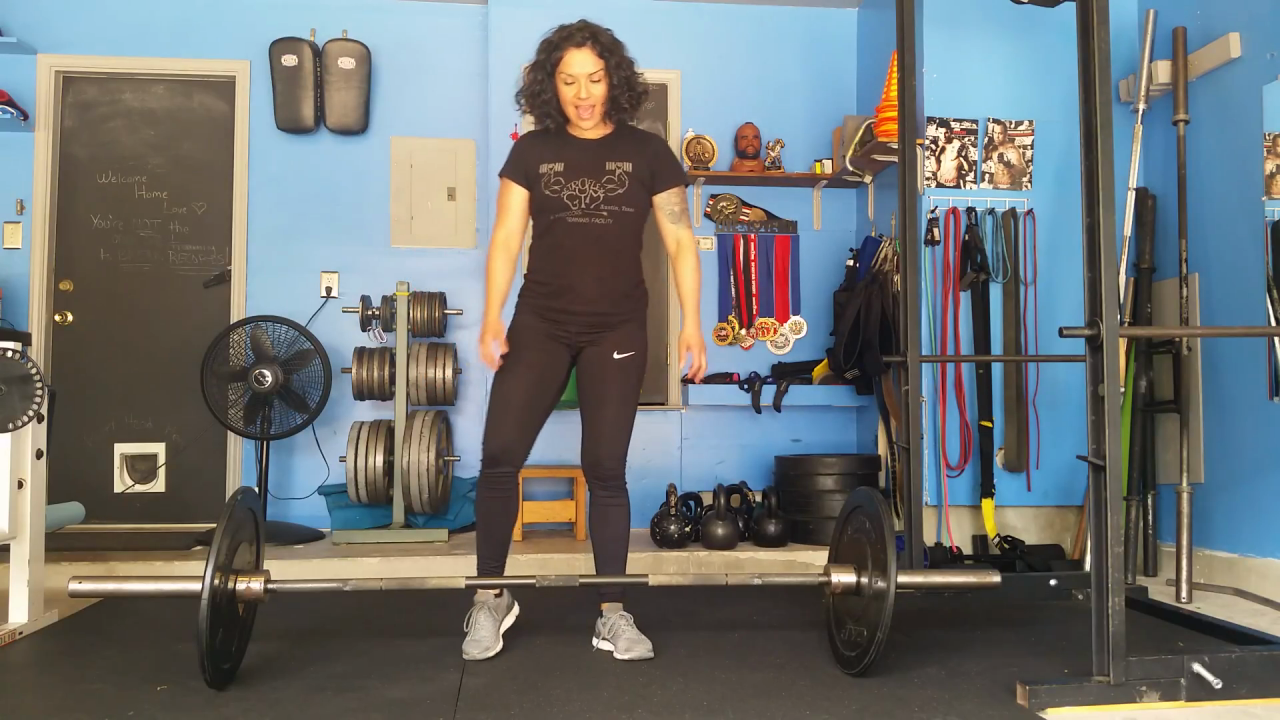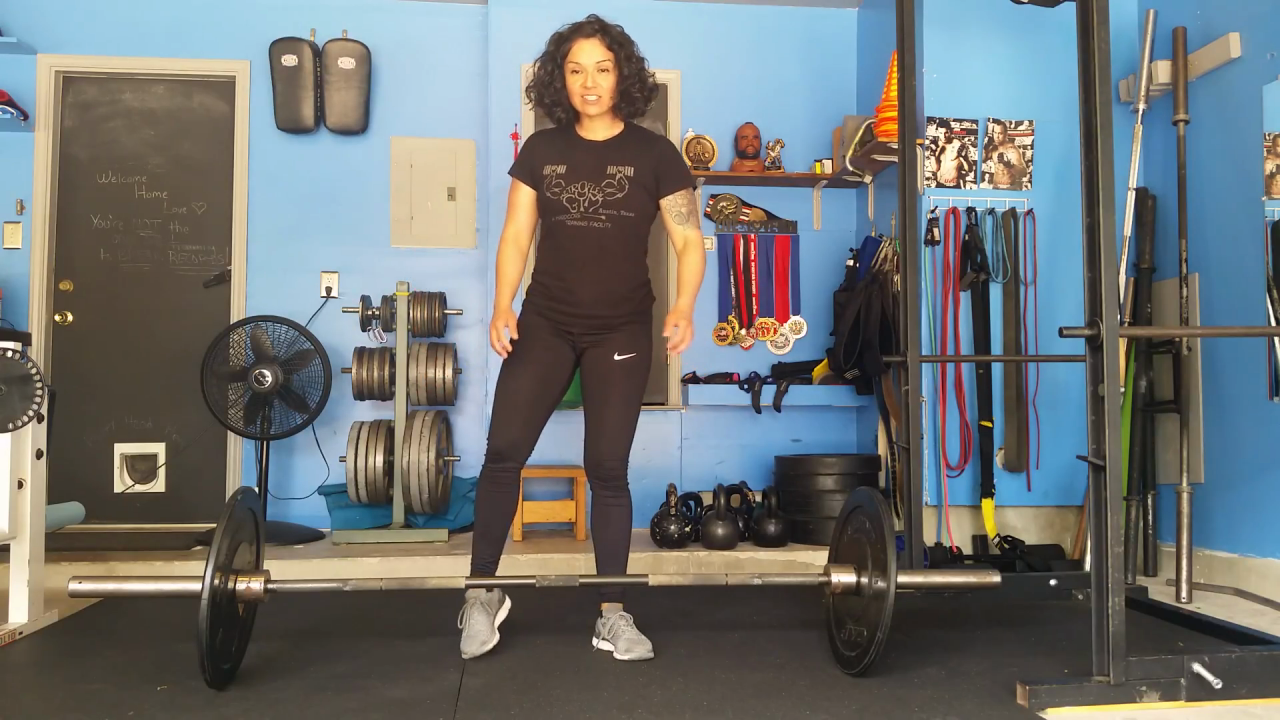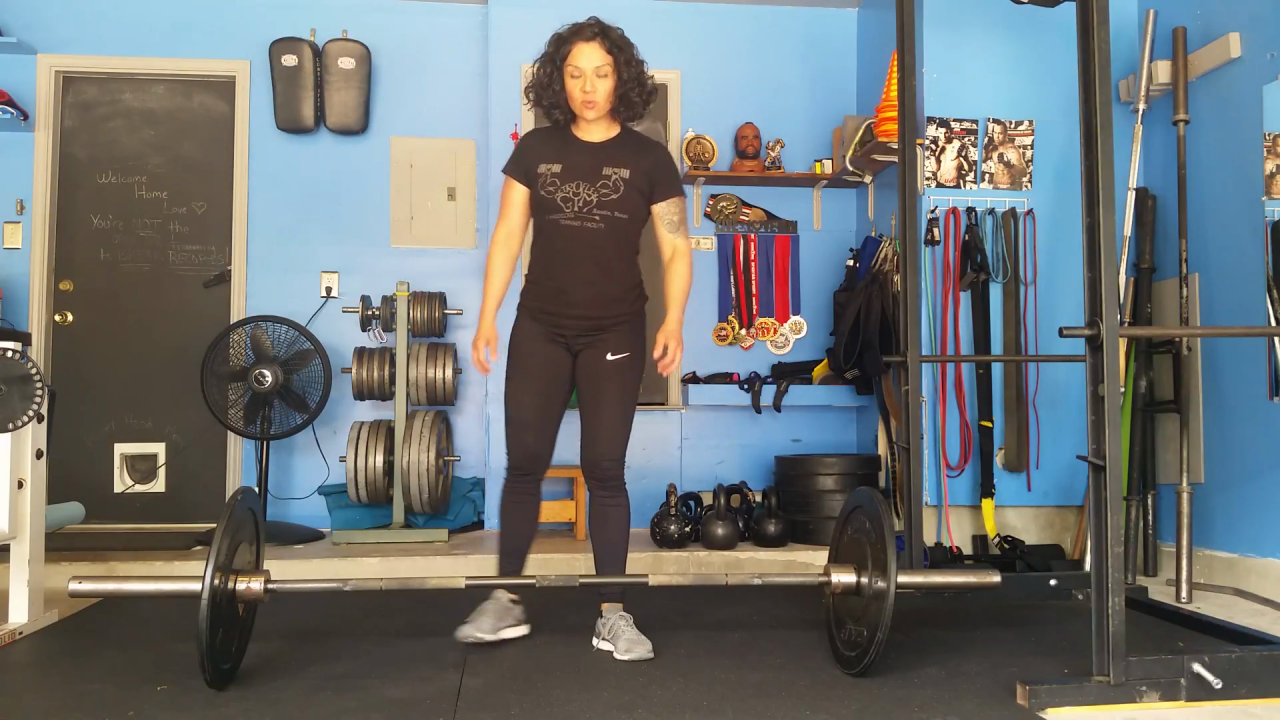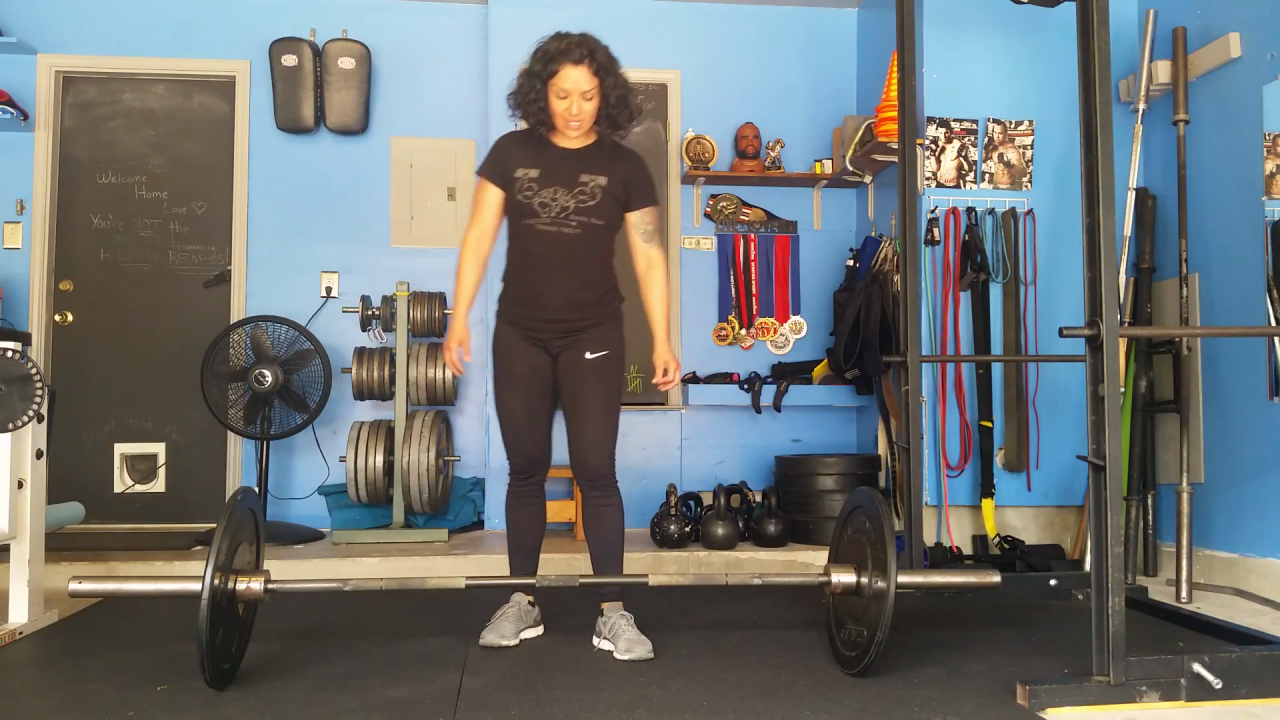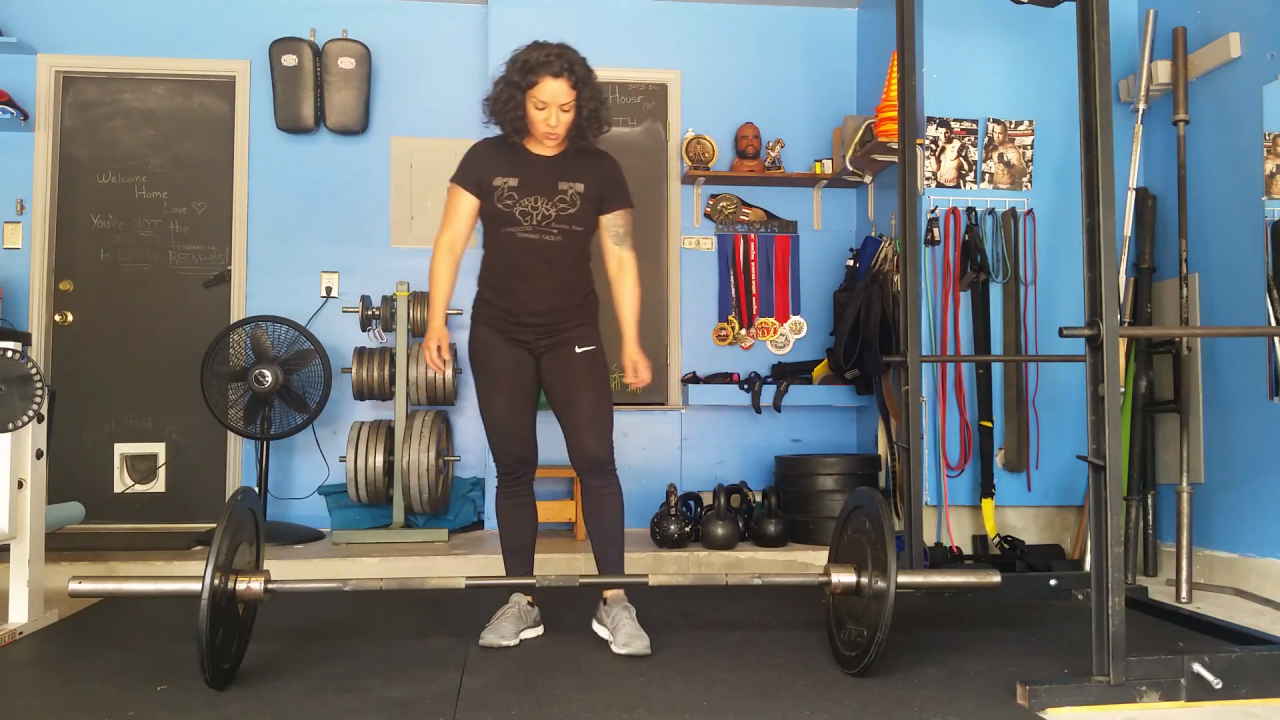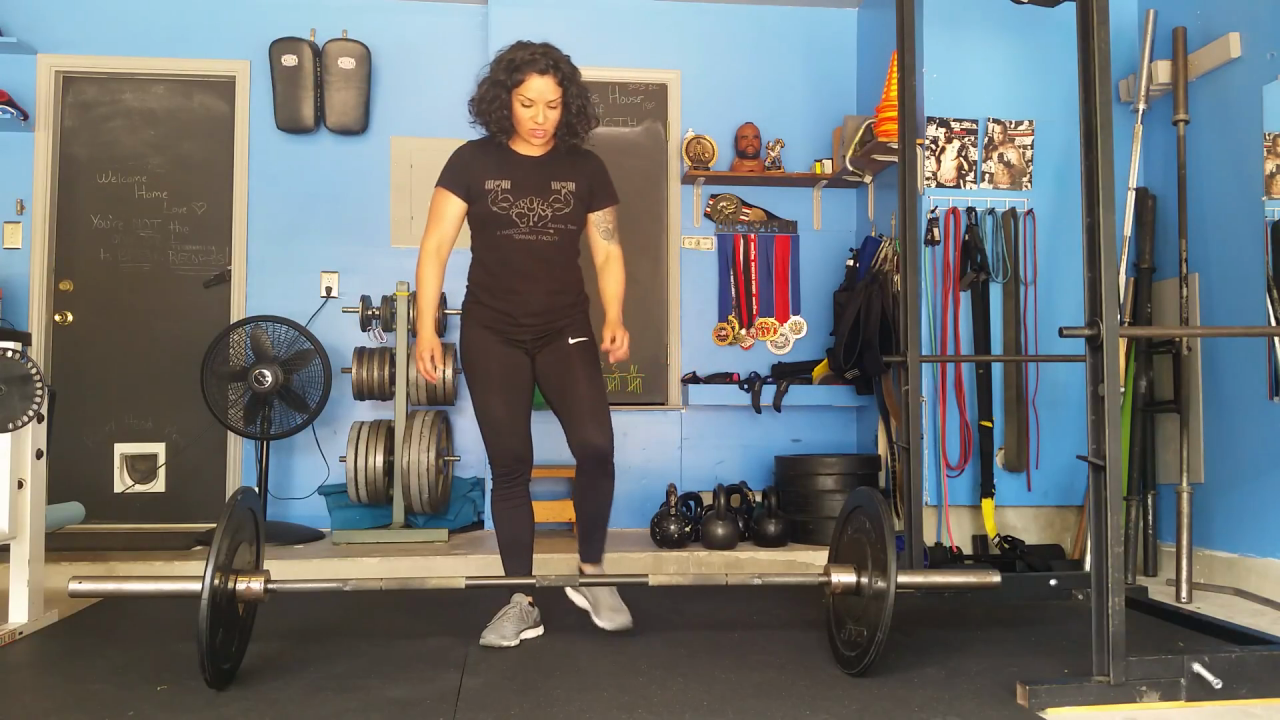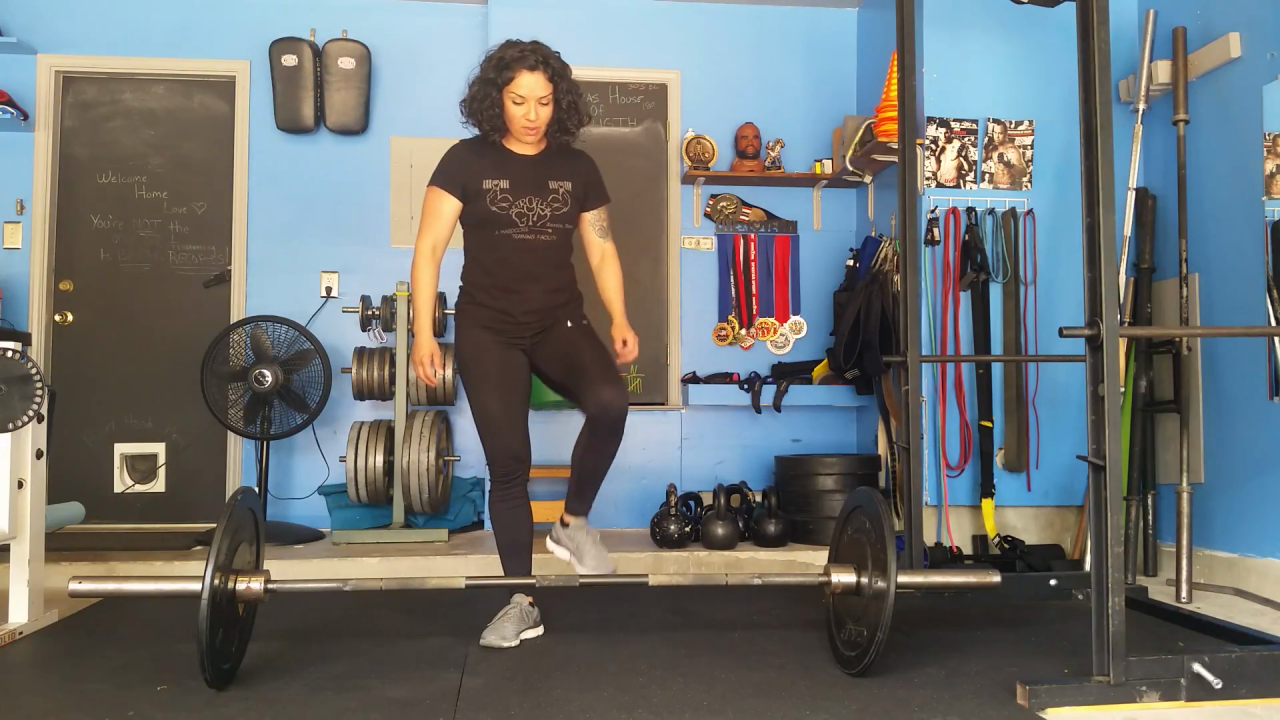
dt=0.2s
person 1, frame 1
left shoulder: (647, 151)
right shoulder: (532, 151)
left elbow: (680, 241)
right elbow: (506, 238)
left wrist: (692, 323)
right wrist: (491, 317)
left hip: (617, 330)
right hip: (540, 324)
left knee: (605, 470)
right knee: (500, 455)
left ankle: (612, 612)
right ankle: (491, 595)
person 1, frame 2
left shoulder: (655, 153)
right shoulder: (540, 149)
left elbow: (688, 240)
right elbow: (516, 235)
left wrist: (683, 304)
right wrist: (502, 306)
left hip: (620, 330)
right hip: (545, 323)
left knee: (607, 470)
right knee: (503, 451)
left ankle: (612, 613)
right ankle: (482, 593)
person 1, frame 3
left shoulder: (648, 157)
right shoulder: (535, 149)
left elbow: (676, 250)
right elbow: (508, 235)
left wrist: (672, 322)
right wrist: (487, 317)
left hip: (615, 331)
right hip: (539, 327)
left knee: (604, 470)
right knee: (526, 464)
left ankle: (612, 613)
right ankle: (506, 599)
person 1, frame 4
left shoulder: (624, 166)
right shoulder: (511, 152)
left elbow: (650, 259)
right elbow: (479, 237)
left wrist: (662, 340)
right wrist: (459, 319)
left hip: (592, 334)
right hip: (519, 332)
left knee: (595, 468)
right knee: (526, 467)
left ankle: (612, 612)
right ankle: (523, 600)
person 1, frame 5
left shoulder: (599, 169)
right shoulder: (486, 159)
left elbow: (620, 259)
right elbow: (451, 242)
left wrist: (631, 341)
right wrist: (436, 320)
left hip: (572, 333)
right hip: (499, 335)
left knee: (595, 459)
right knee: (514, 466)
left ankle: (613, 602)
right ankle: (522, 601)
person 1, frame 6
left shoulder: (585, 168)
right shoulder: (472, 162)
left elbow: (608, 253)
right elbow: (435, 247)
left wrist: (613, 319)
right wrist: (426, 328)
left hip: (564, 328)
right hip: (491, 333)
left knee: (595, 444)
right knee: (510, 465)
left ankle: (590, 576)
right ankle: (521, 602)
person 1, frame 7
left shoulder: (577, 167)
right shoulder: (466, 161)
left elbow: (601, 250)
right elbow: (429, 248)
left wrist: (619, 318)
right wrist: (423, 331)
left hip: (559, 322)
right hip: (487, 330)
left knee: (610, 401)
right knee: (508, 465)
left ankle: (573, 522)
right ankle: (522, 602)
